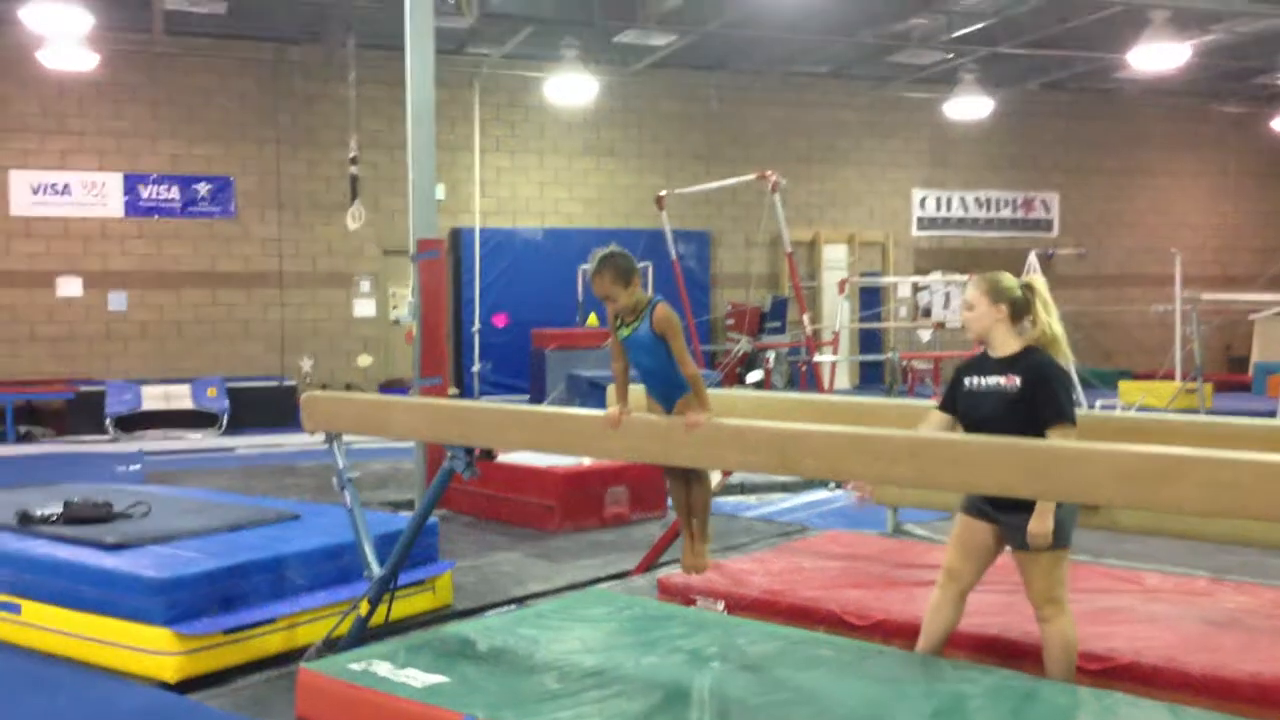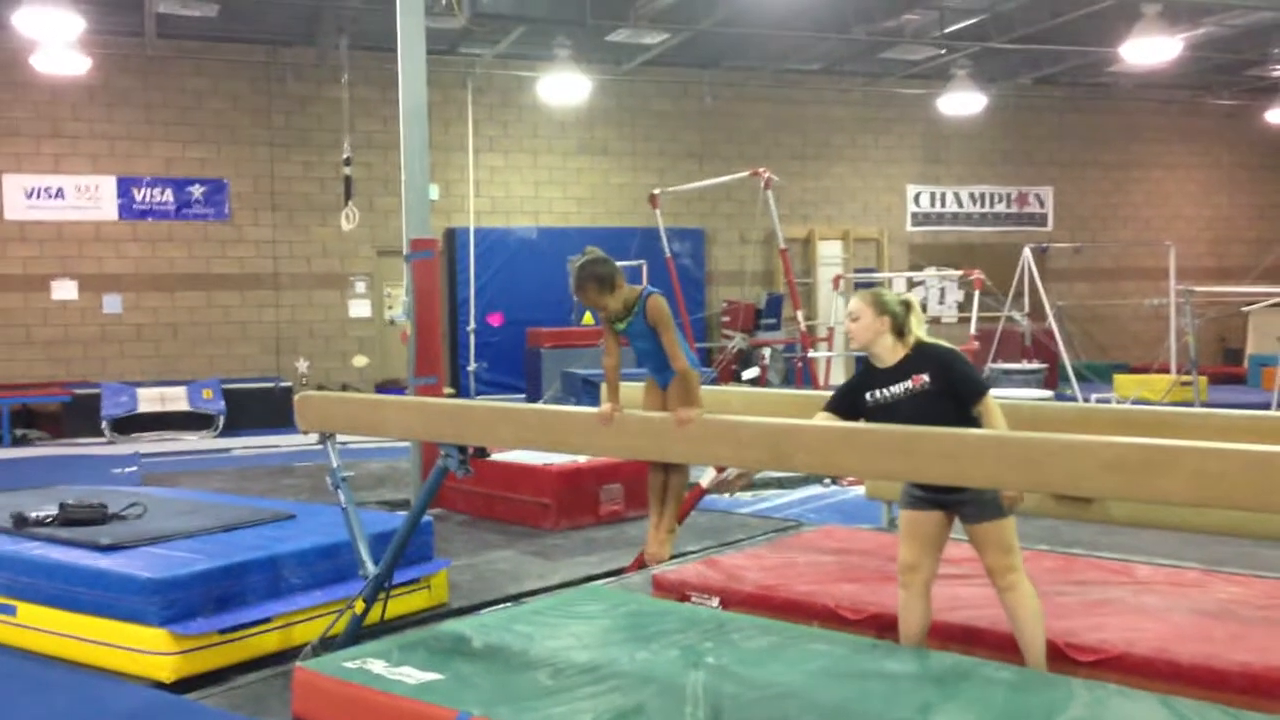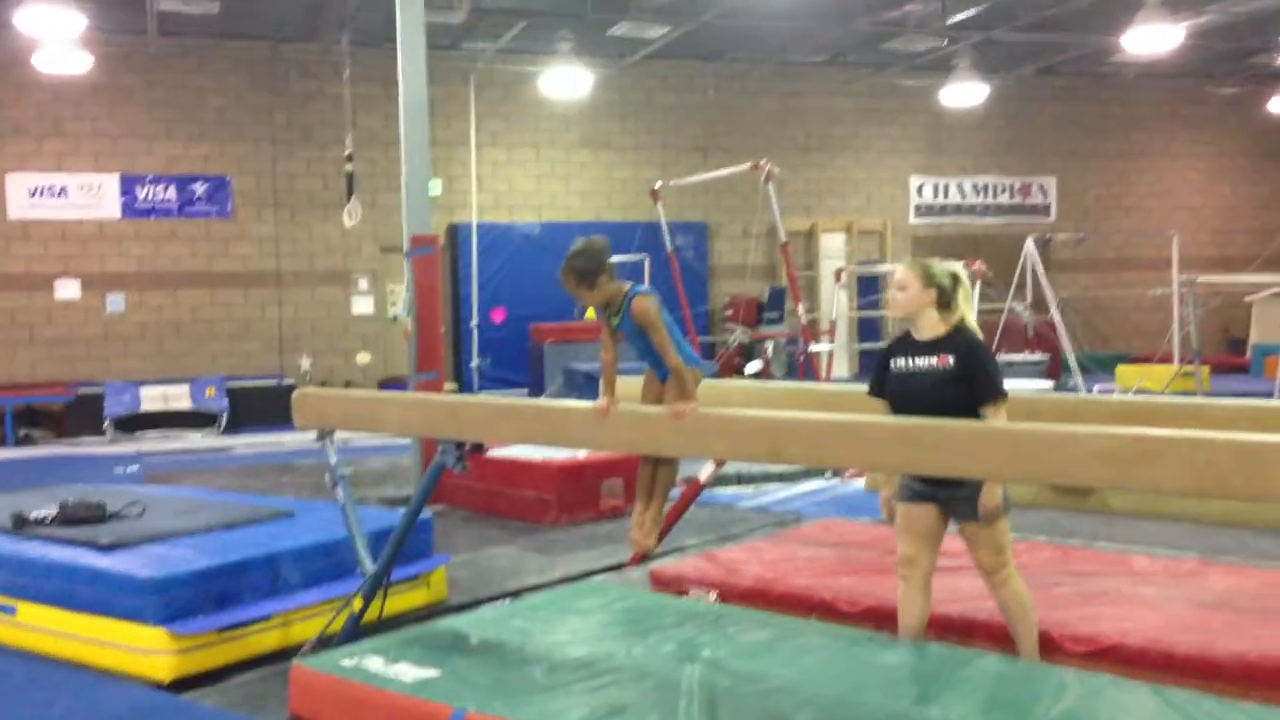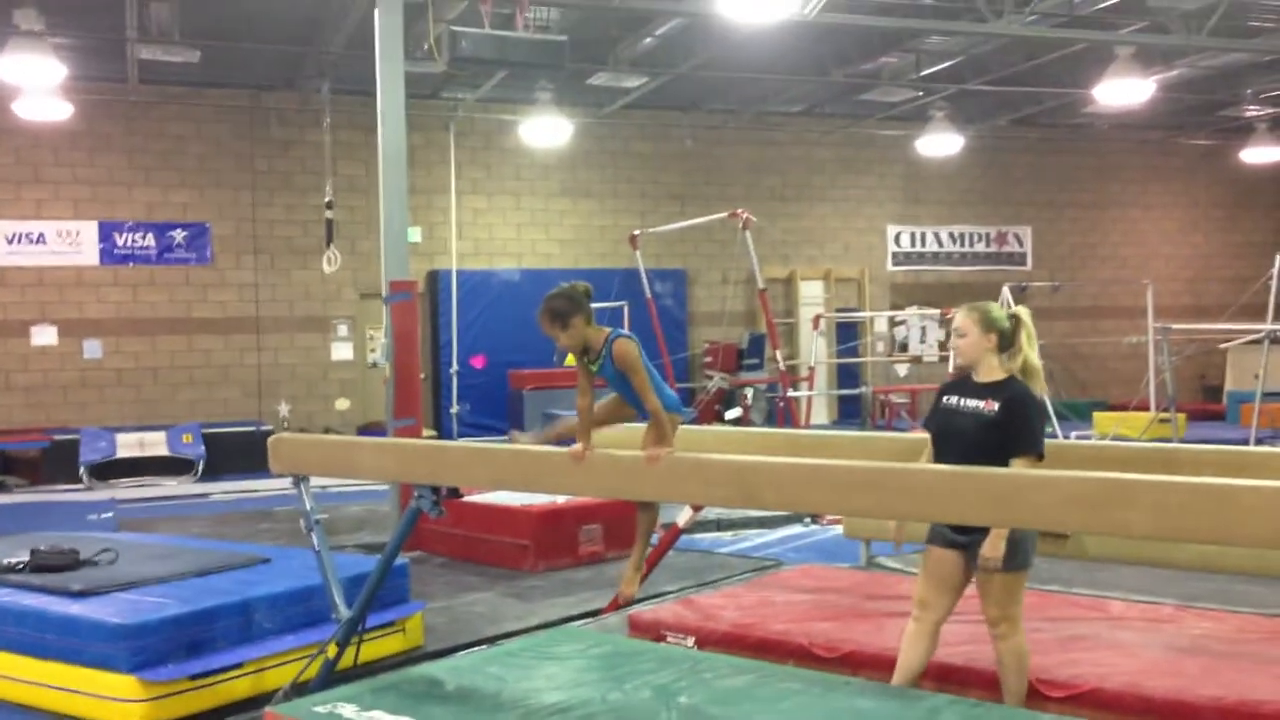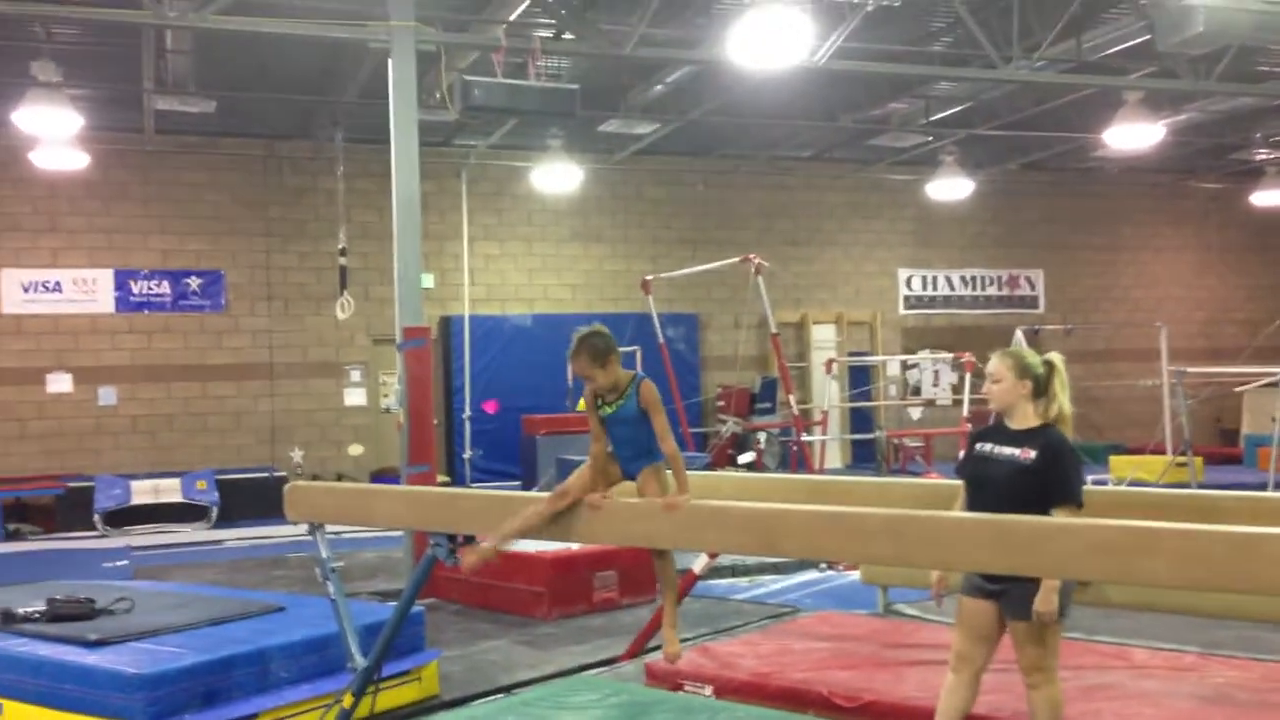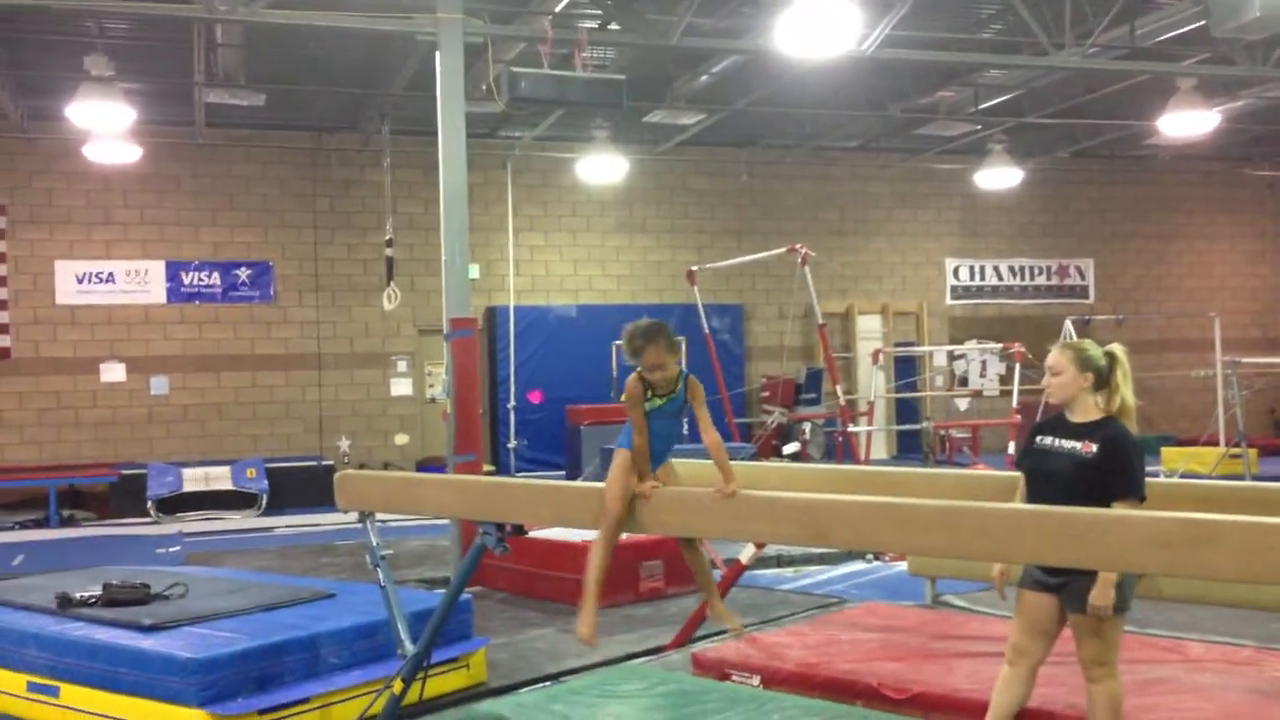
dt=0.5s
person 1, frame 1
left shoulder: (1043, 370)
right shoulder: (973, 369)
left elbow: (1061, 445)
right elbow: (938, 426)
left wrist: (1045, 510)
left hip: (1031, 507)
right hip: (984, 499)
left knee: (1048, 605)
right knee: (950, 581)
person 1, frame 2
left shoulder: (939, 360)
right shoulder: (863, 384)
left elbow: (988, 410)
left hip: (976, 481)
right hip: (923, 488)
left knee: (1007, 575)
right knee: (911, 575)
person 1, frame 3
left shoulder: (967, 349)
right shoulder: (895, 353)
left elbow: (994, 418)
right elbow: (891, 421)
left wrist: (994, 481)
right wrist: (888, 481)
left hip: (970, 480)
right hip: (917, 480)
left knee: (996, 571)
right knee: (911, 568)
left ankle: (1031, 667)
person 1, frame 4
left shoulder: (1019, 399)
right shoulder: (950, 391)
left elbow: (1022, 474)
right elbow: (933, 455)
left wrist: (999, 534)
left hip: (999, 529)
right hip: (949, 524)
left knee: (1003, 624)
right knee: (924, 610)
person 1, frame 5
left shoulder: (1054, 447)
right shoulder: (982, 439)
right elbow: (964, 505)
left wrist: (1051, 587)
left hip: (1032, 579)
right hip: (983, 573)
left knee: (1037, 674)
right knee: (962, 663)
person 1, frame 6
left shoulder: (1117, 440)
right shoulder: (1043, 430)
right elbow: (1024, 497)
left wrist: (1108, 581)
left hip: (1093, 571)
right hip: (1043, 565)
left knee: (1098, 668)
right knee: (1019, 655)
person 2, frame 1
left shoulder: (660, 313)
right shoulder: (615, 316)
left elbow: (686, 365)
right elbow: (619, 363)
left wrist: (703, 409)
right wrist: (620, 404)
left hip: (684, 395)
right hip: (656, 397)
left knee: (694, 466)
right knee: (671, 468)
left ankle: (701, 540)
right ankle: (687, 537)
person 2, frame 2
left shoulder: (653, 303)
right shoulder: (608, 312)
left elbow: (678, 357)
right elbow: (611, 357)
left wrist: (694, 404)
right wrist: (611, 401)
left hip: (681, 374)
right hip: (655, 377)
left ankle: (669, 525)
right ankle: (654, 521)
person 2, frame 3
left shoulder: (640, 303)
right shoulder: (605, 305)
left elbow: (670, 353)
right elbow: (608, 352)
left wrist: (687, 399)
right wrist: (608, 396)
left hip: (682, 366)
right hip: (656, 368)
left ankle: (654, 516)
right ankle: (641, 509)
person 2, frame 4
left shoulder: (620, 346)
right shoulder: (582, 349)
left elbow: (650, 398)
right elbow: (584, 398)
left wrist: (663, 444)
right wrist: (583, 440)
left hip: (663, 408)
right hip: (632, 401)
right knee: (584, 419)
left ankle: (636, 564)
right ankle: (533, 440)
person 2, frame 5
left shoulder: (644, 389)
right shoulder: (591, 394)
left elbow: (667, 442)
right elbow: (598, 444)
left wrist: (682, 491)
right wrist: (597, 489)
left hip: (646, 463)
right hip: (614, 458)
right knee: (561, 496)
left ankle: (669, 624)
right ankle: (490, 547)
person 2, frame 6
left shoulder: (689, 383)
right shoulder: (635, 385)
left elbow: (709, 433)
right elbow: (640, 436)
left wrist: (728, 479)
right wrist: (643, 479)
left hip: (658, 458)
right hip: (630, 454)
right knee: (611, 524)
left ankle: (715, 602)
right ankle: (589, 606)
